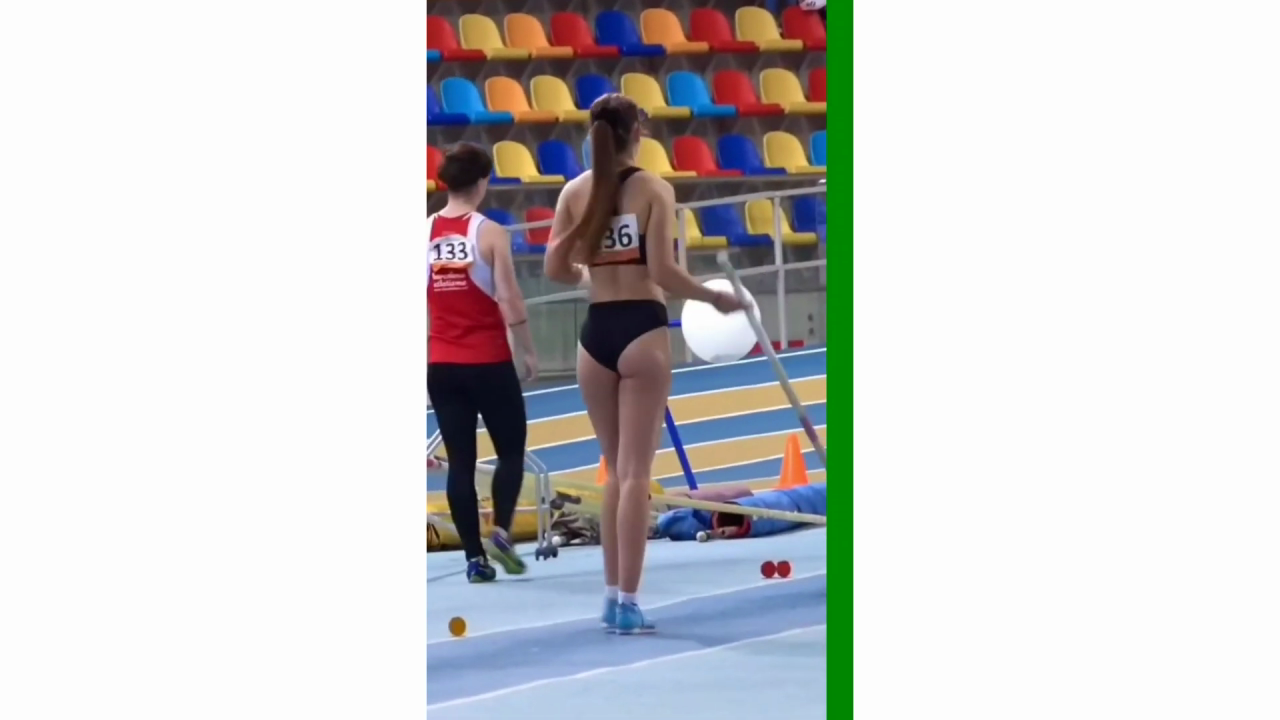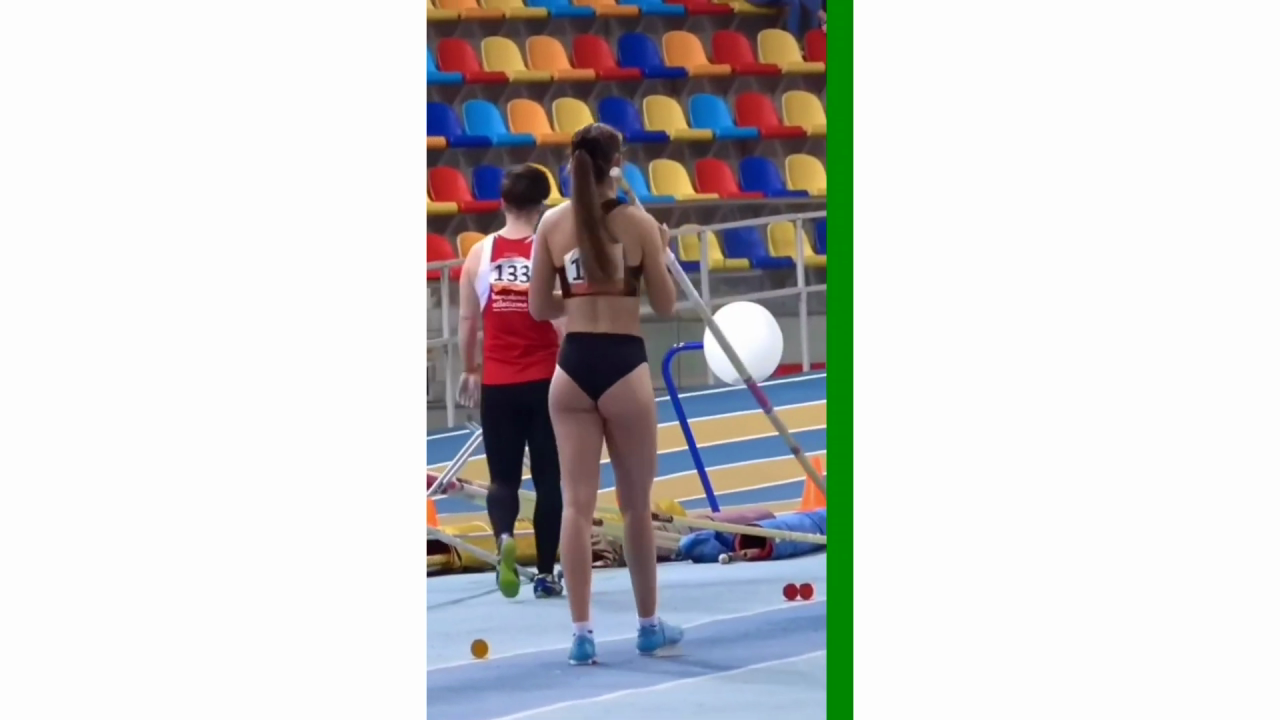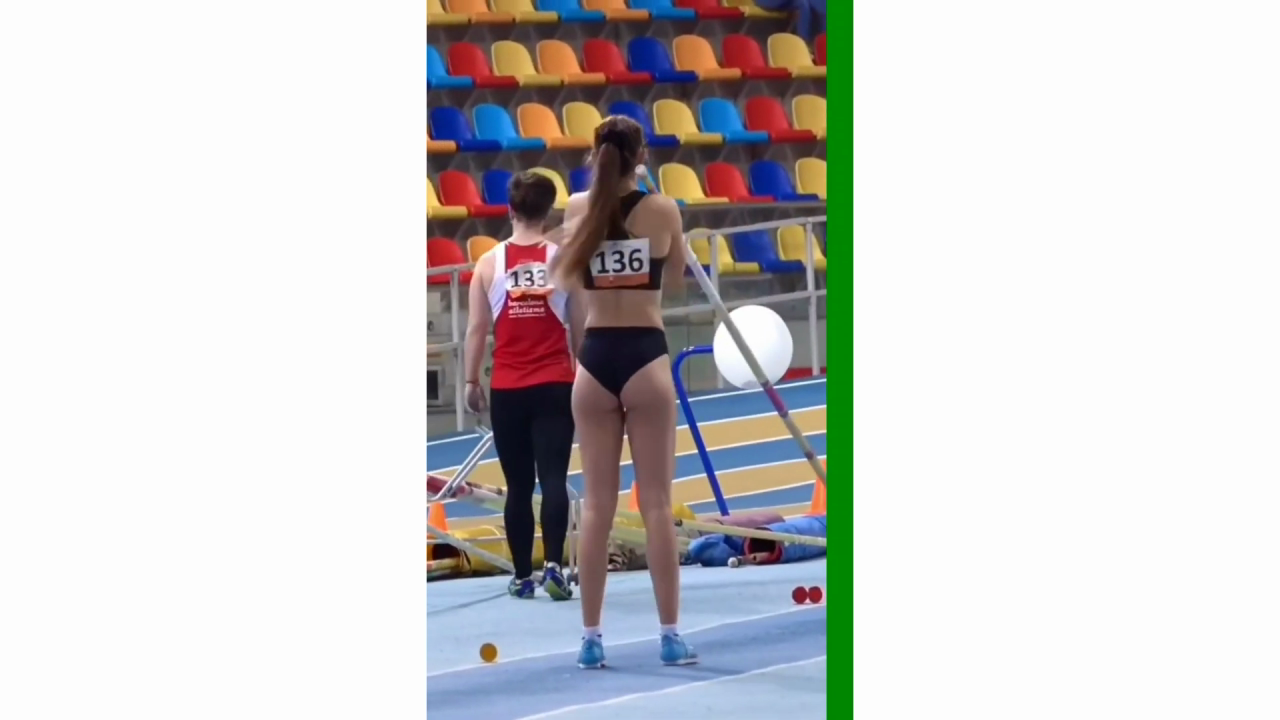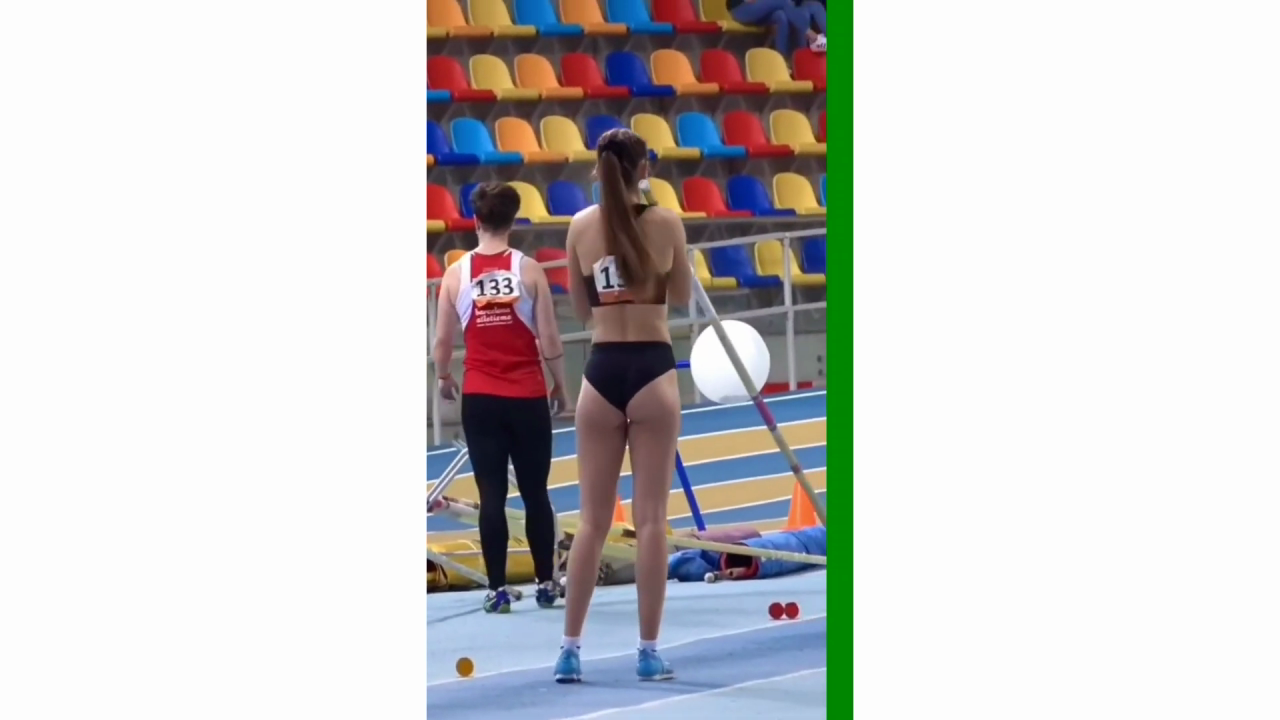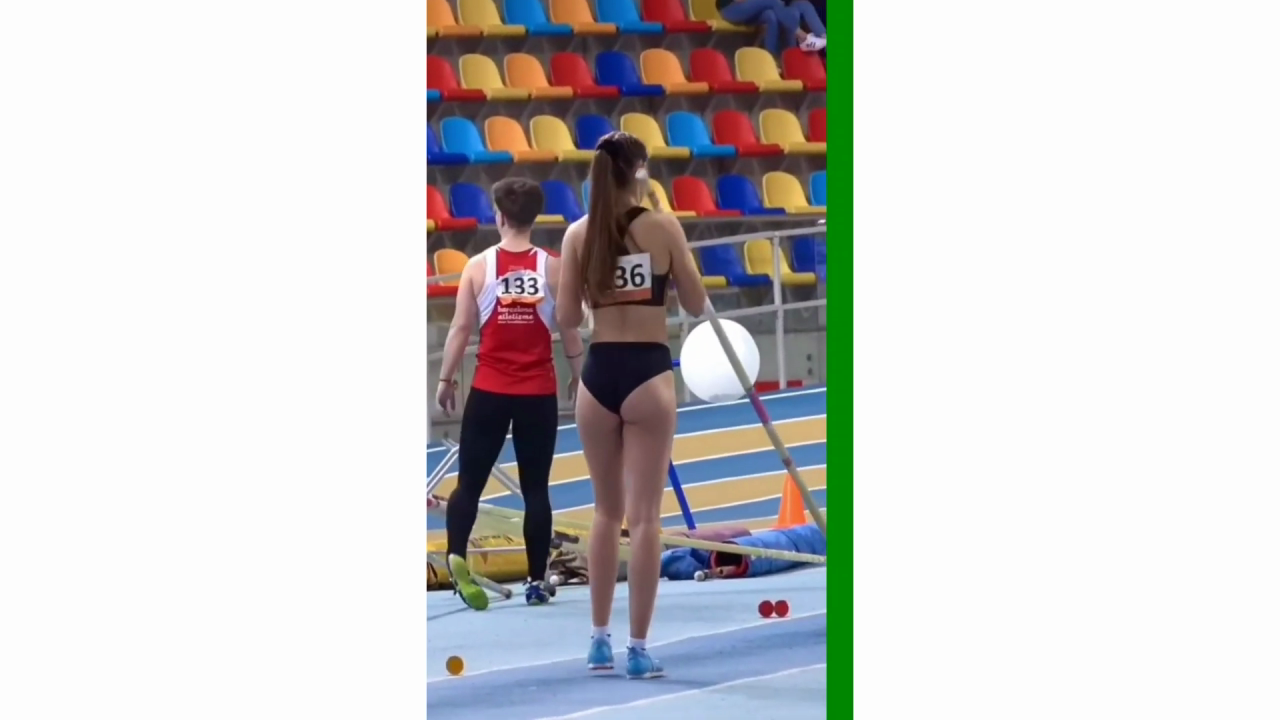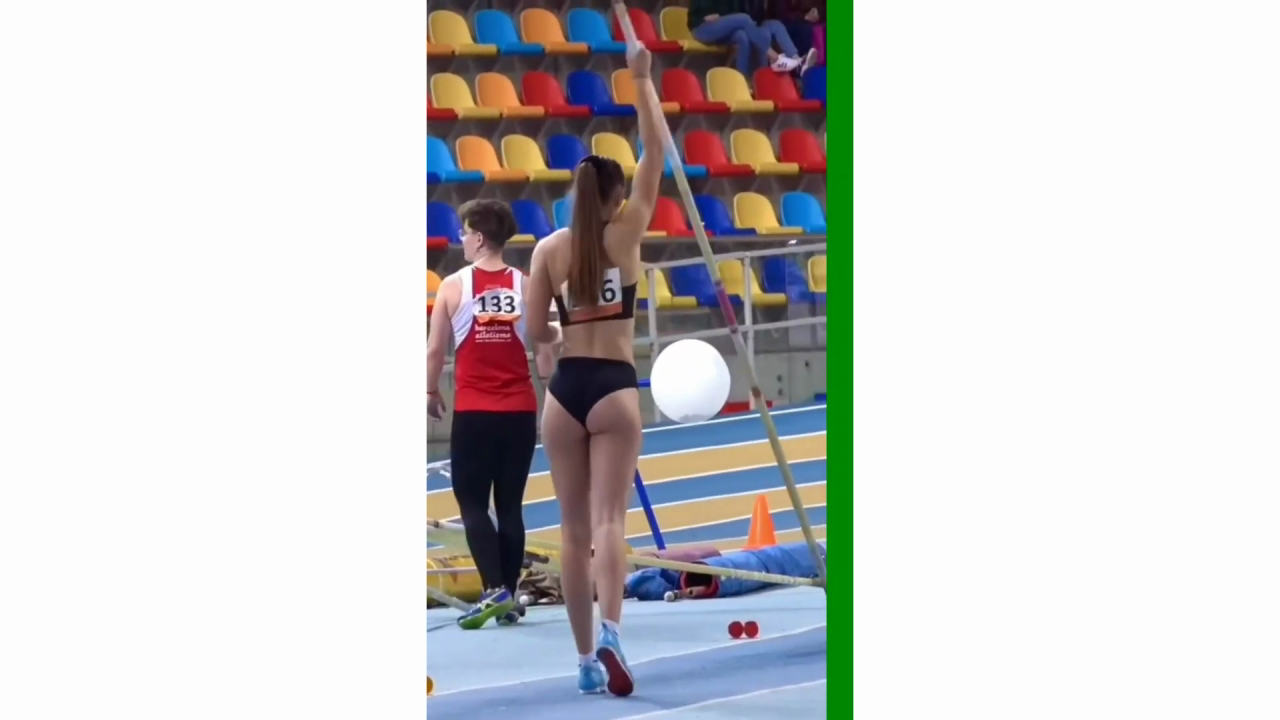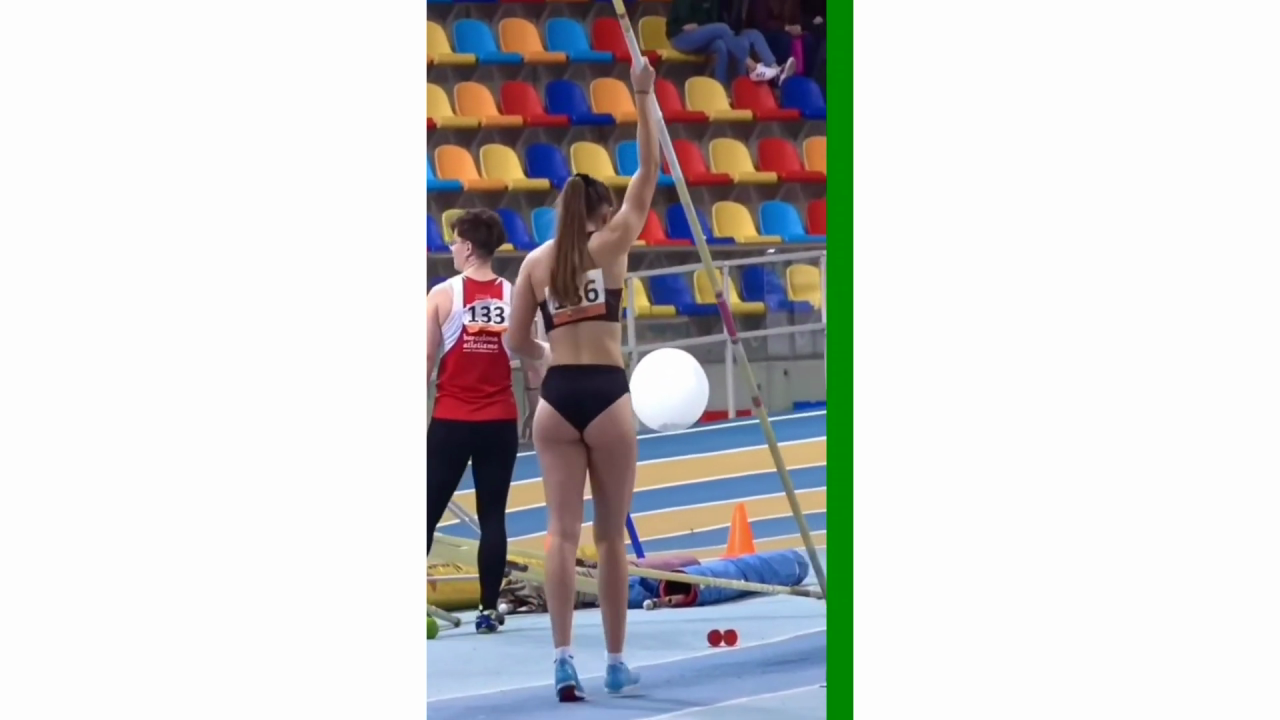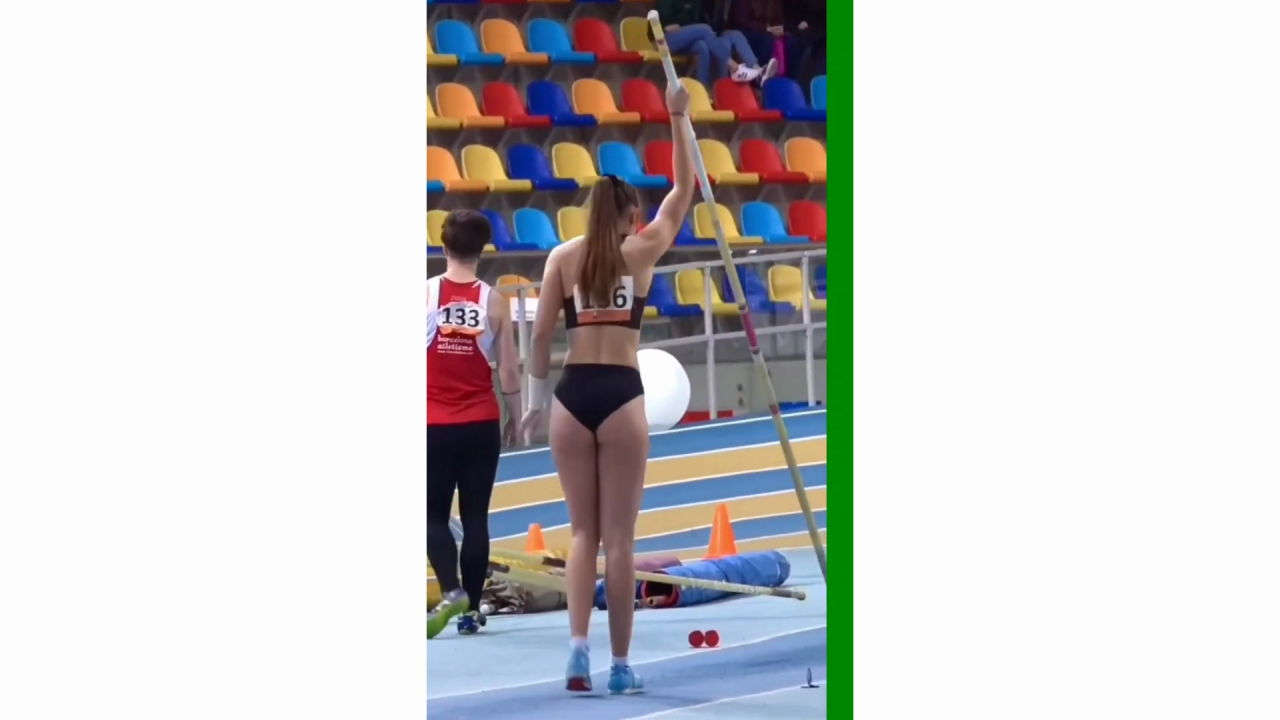
dt=0.5s
person 1, frame 1
left shoulder: (574, 191)
right shoulder: (654, 189)
left elbow: (556, 269)
right elbow: (663, 273)
right wrist: (715, 296)
left hip: (596, 334)
right hip: (642, 331)
left knee: (616, 470)
right knee: (636, 473)
left ankle: (611, 591)
right ankle: (628, 602)
person 1, frame 2
left shoulder: (552, 223)
right shoulder: (639, 222)
left elbow: (539, 306)
right elbow: (665, 305)
left hip: (573, 367)
right hip: (623, 365)
left knee: (577, 504)
right knee: (635, 505)
left ankle: (581, 632)
right ankle: (649, 625)
person 1, frame 3
left shoulder: (577, 209)
right shoulder: (664, 209)
left hip: (595, 359)
right hip: (646, 358)
left knee: (597, 504)
right knee: (656, 503)
left ankle: (591, 636)
right ankle: (670, 634)
person 1, frame 4
left shoulder: (580, 225)
right shoulder: (667, 222)
left elbow: (581, 309)
right elbow: (682, 296)
left hip: (602, 373)
right hip: (652, 371)
left knee: (592, 519)
right knee: (650, 519)
left ankle: (569, 649)
right ankle: (649, 651)
person 1, frame 5
left shoulder: (577, 234)
right shoulder: (661, 226)
left elbow: (565, 317)
right elbow: (697, 304)
left hip: (598, 375)
right hip: (648, 373)
left knee: (607, 511)
right knee: (643, 516)
left ankle: (600, 637)
right ankle: (638, 646)
person 1, frame 6
left shoulder: (548, 249)
right shoulder: (626, 232)
left elbow: (535, 330)
right elbow: (655, 154)
right wrist: (642, 80)
left hip: (565, 390)
right hip: (614, 391)
left knee: (575, 531)
right knee: (608, 522)
left ankle: (585, 659)
right ankle: (609, 633)
person 1, frame 7
left shoulder: (536, 260)
right shoulder: (613, 241)
left elbow: (519, 341)
right elbow: (648, 172)
right wrist: (643, 96)
left hip: (556, 401)
right hip: (607, 396)
left knee: (563, 534)
right knee: (611, 536)
left ankle: (563, 658)
right ankle: (616, 660)
person 1, frame 8
left shoulder: (562, 255)
right shoulder: (643, 248)
left elbow: (541, 333)
right elbow: (684, 189)
left wrist: (536, 394)
right wrist: (679, 118)
left hip: (572, 395)
right hip: (621, 396)
left knee: (582, 532)
right knee: (618, 537)
left ankle: (579, 645)
right ankle: (620, 665)
person 2, frame 1
left shoulder: (426, 234)
right shoulder: (490, 233)
right elbow: (509, 300)
right wrist: (529, 352)
left hip: (442, 365)
right hip: (489, 363)
left knee: (460, 462)
right knee: (511, 454)
left ankle: (475, 556)
right ankle: (501, 531)
person 2, frame 2
left shoulder: (478, 254)
left elbow: (467, 322)
left wrist: (469, 370)
left hip: (497, 384)
right hip: (543, 382)
left knee: (503, 478)
right knee: (547, 480)
left ankle: (504, 538)
right ankle: (546, 574)
person 2, frame 3
left shoulder: (489, 263)
left elbow: (476, 330)
right elbow: (577, 330)
left wrist: (471, 381)
right wrist: (581, 375)
left hip: (507, 390)
right hip: (554, 387)
left knee: (519, 486)
right knee: (553, 480)
left ankle: (522, 577)
right ankle: (553, 565)
person 2, frame 4
left shoulder: (456, 273)
right shoulder: (529, 269)
left elbow: (443, 339)
right elbow: (548, 337)
left wrist: (444, 378)
right wrist: (560, 385)
left hip: (479, 397)
right hip: (528, 396)
left knee: (492, 494)
right knee: (535, 493)
left ankle: (497, 588)
right ankle: (545, 583)
person 2, frame 5
left shoulder: (479, 266)
right shoulder: (552, 267)
left elbow: (461, 328)
right elbow: (570, 332)
left wrist: (445, 378)
right wrist: (578, 376)
left hip: (489, 391)
right hip: (539, 393)
left knee: (470, 481)
right knee: (535, 489)
left ankle: (457, 556)
right ankle: (537, 581)
person 2, frame 6
left shoulder: (453, 286)
right shoulder: (526, 287)
left elbow: (435, 349)
right elbow: (545, 351)
left wrist: (431, 393)
left hip: (473, 412)
right hip: (519, 412)
left knee: (473, 505)
right knee: (510, 507)
left ankle: (496, 590)
right ankle: (509, 597)
person 2, frame 7
left shoulder: (442, 294)
right shoulder: (514, 297)
left elbow: (427, 359)
left hip: (451, 421)
right hip: (500, 422)
left knee: (429, 510)
right knee: (492, 517)
right ankle: (489, 609)
person 2, frame 8
left shoulder: (424, 294)
right shoulder: (494, 301)
right elbow: (508, 369)
right wrist: (514, 416)
left hip: (434, 424)
right hip: (481, 424)
left knee: (436, 517)
right knee: (475, 518)
left ankle: (453, 593)
right ankle: (471, 609)
